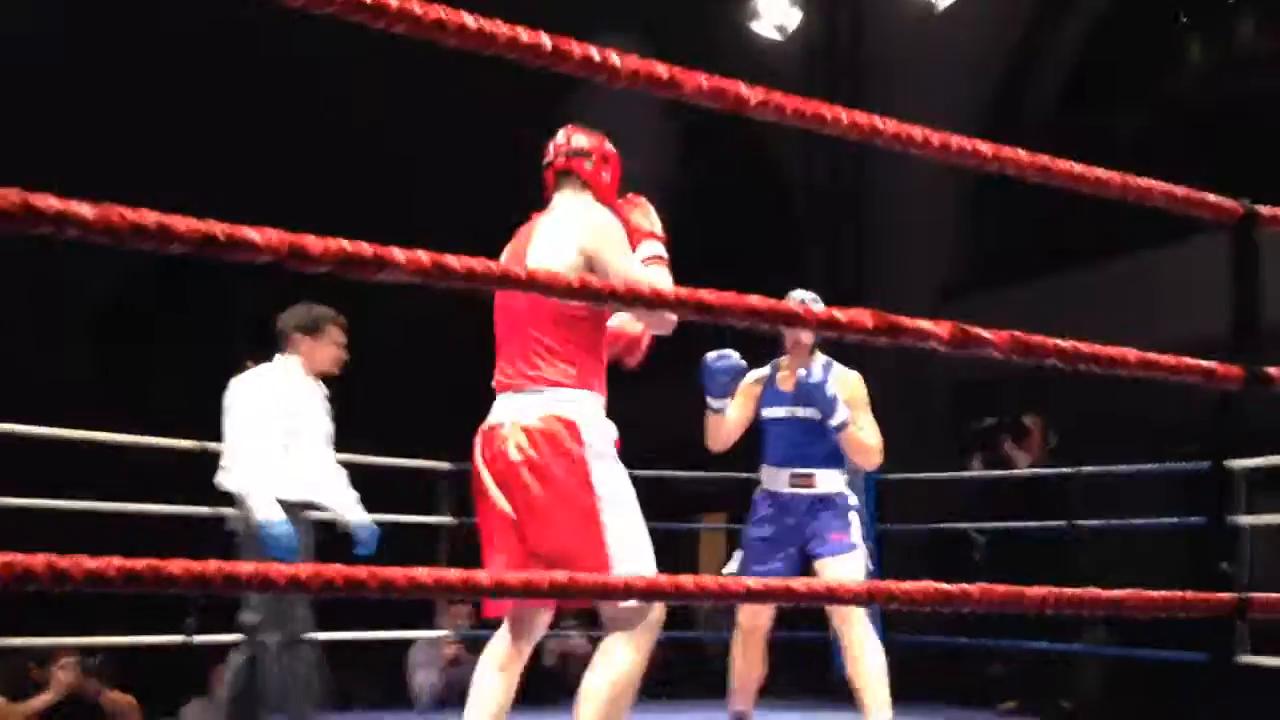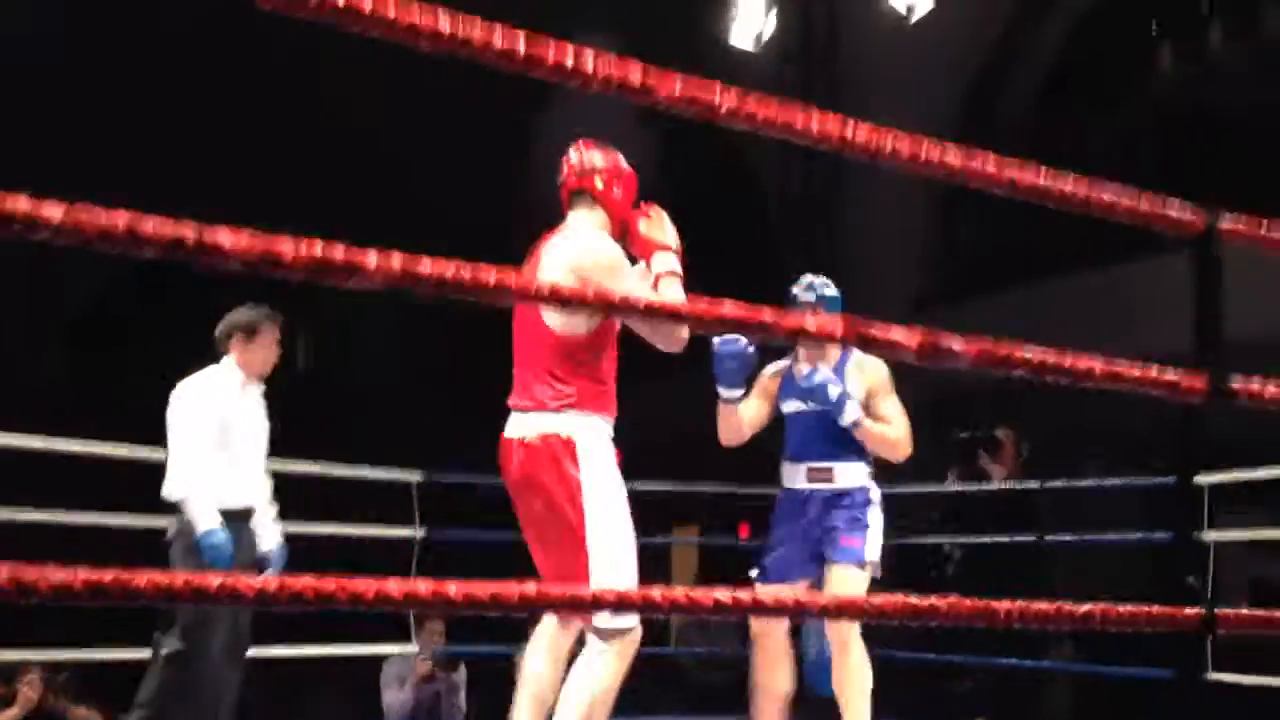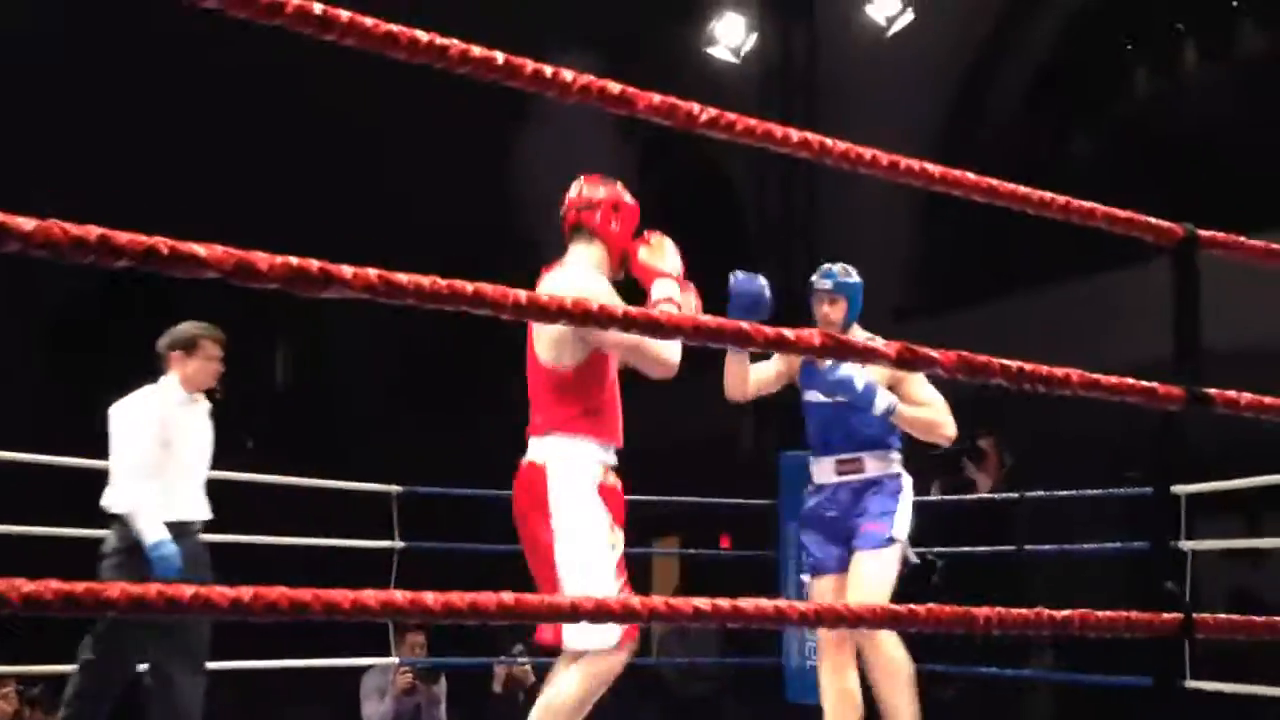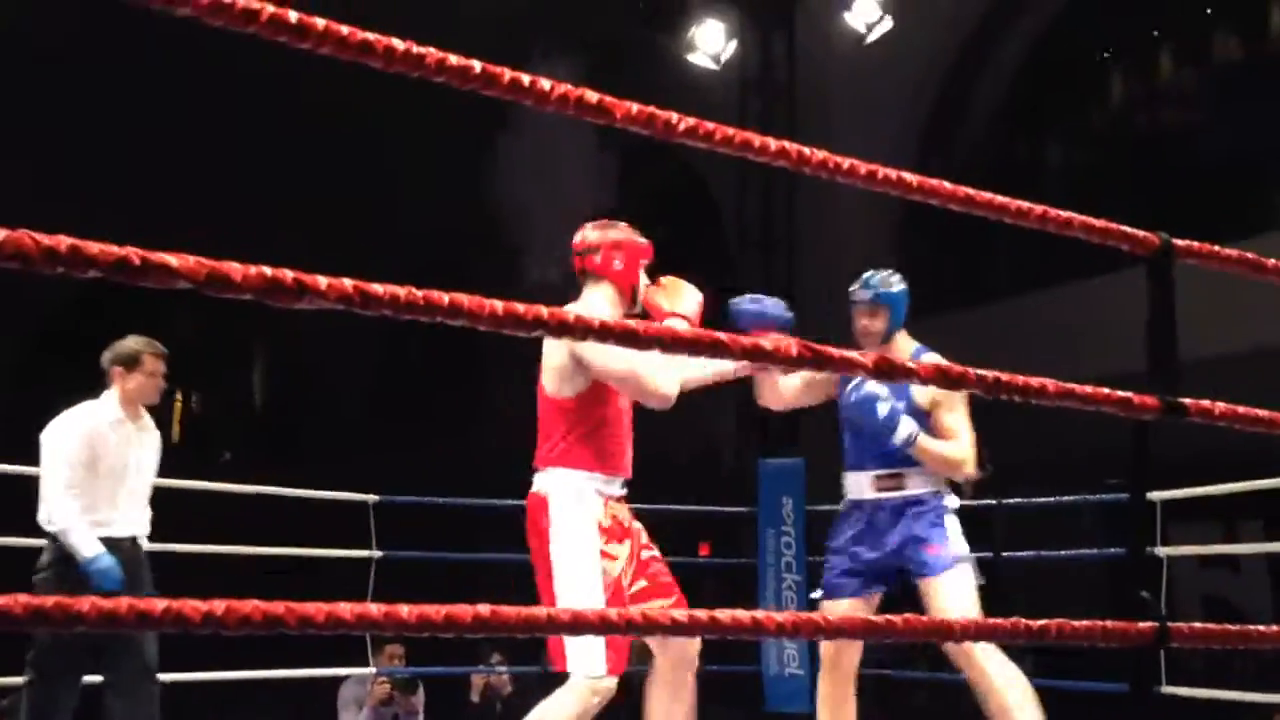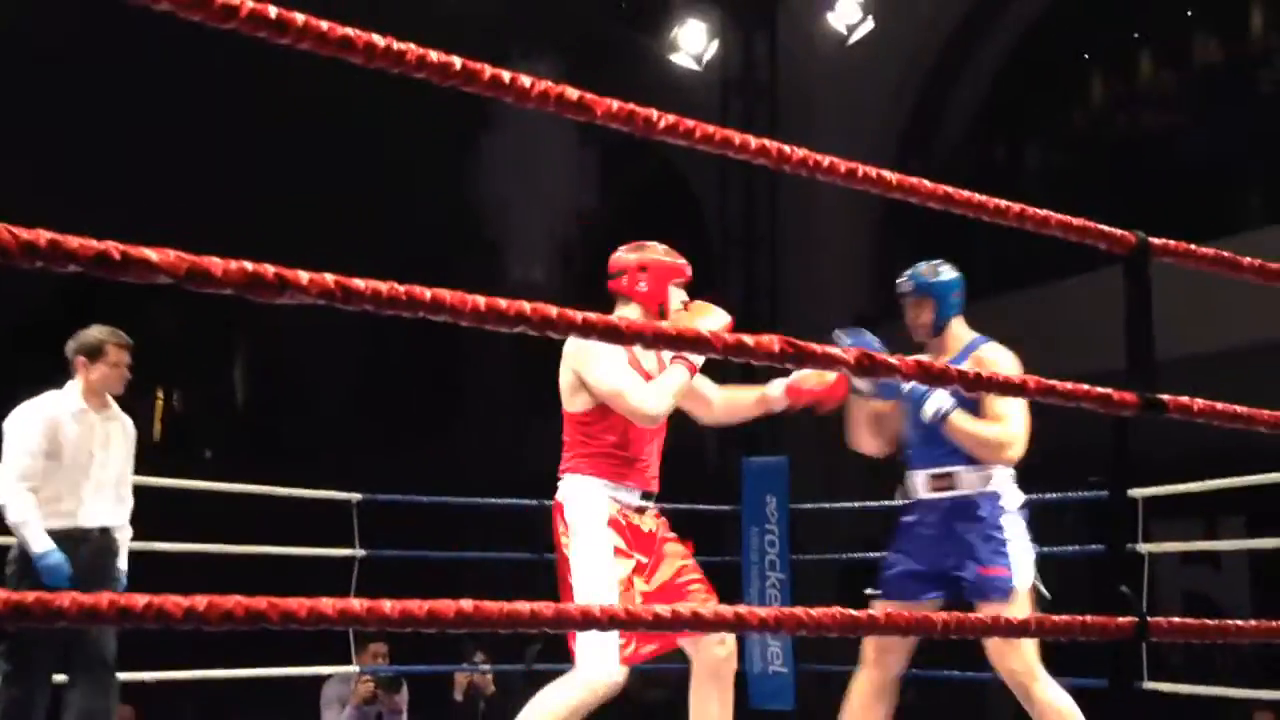
dt=0.2s
person 1, frame 1
left shoulder: (523, 241)
right shoulder: (591, 221)
right elbow: (662, 316)
left wrist: (611, 333)
right wrist: (649, 241)
left hip: (504, 430)
right hip: (565, 428)
left knee: (522, 625)
right knee: (637, 615)
person 1, frame 2
left shoulder: (548, 252)
right shoulder: (593, 250)
right elbow: (674, 334)
left wrist: (640, 271)
right wrist: (664, 255)
left hip: (528, 439)
right hip: (570, 444)
left knee: (571, 610)
right knee: (616, 631)
person 1, frame 3
left shoulder: (562, 283)
right shoulder: (583, 286)
right elbow: (663, 362)
left wrist: (661, 295)
right wrist: (664, 280)
left hip: (573, 471)
right hip: (569, 477)
left knee: (603, 638)
right knee: (600, 648)
person 1, frame 4
left shoulder: (606, 328)
left elbow: (672, 375)
right elbow: (661, 389)
left wrist: (749, 361)
right wrist: (677, 319)
left hip: (607, 509)
right hip: (571, 505)
left knee: (679, 646)
right knee: (593, 680)
person 1, frame 5
left shoulder: (654, 353)
right shoulder: (590, 342)
left elbow: (712, 406)
right elbow: (650, 408)
left wrist: (785, 391)
right wrist: (691, 347)
left hip: (642, 520)
right hip: (592, 511)
left knee: (716, 647)
right knee: (603, 672)
person 2, frame 1
left shoulder: (847, 381)
right shoulder: (757, 380)
left elbow: (871, 458)
right elbow: (718, 442)
left wrist: (834, 411)
right wrist: (717, 396)
left hip: (828, 505)
right hip: (775, 505)
left knee: (850, 610)
right knee: (751, 622)
person 2, frame 2
left shoulder: (868, 368)
right shoulder: (777, 374)
left elbow: (900, 447)
right elbow: (731, 437)
left wrist: (845, 409)
right wrist: (729, 385)
left hip: (849, 501)
right hip: (796, 502)
left knee: (840, 623)
right knee: (766, 626)
person 2, frame 3
right shoulder: (799, 360)
left elbow: (944, 429)
right elbow: (738, 389)
left wrist: (878, 400)
right wrist: (740, 323)
left hip: (878, 490)
right hip: (825, 497)
right knee: (832, 637)
person 2, frame 4
right shoulder: (842, 371)
left elbow: (963, 465)
right elbow: (776, 397)
left wrist: (898, 427)
left hip: (923, 512)
right hip: (861, 517)
left knee: (967, 641)
right knee: (835, 657)
person 2, frame 5
left shoulder: (993, 360)
left elbow: (1008, 446)
right elbow: (871, 443)
left wrist: (931, 403)
right wrist: (862, 382)
left hip: (983, 515)
right hip: (925, 519)
left knee: (1017, 665)
right knee: (878, 656)
person 3, frame 1
left shoulder: (313, 394)
right shoulder: (260, 384)
left elbow: (322, 466)
right elbow: (244, 456)
left wrist: (356, 516)
right wrist: (269, 514)
left hip: (292, 517)
right hip: (268, 520)
left knee: (267, 629)
right knee: (284, 628)
person 3, frame 2
left shoulder: (252, 400)
right shoulder: (201, 390)
right elbow: (188, 463)
left wrist: (269, 538)
right wrist: (207, 525)
left hip: (237, 529)
right hip: (205, 528)
left knee: (229, 645)
right knee: (192, 640)
person 3, frame 3
left shoulder: (200, 414)
right shoulder: (145, 406)
right elbow: (129, 479)
right wrist: (155, 538)
left hip: (184, 542)
right hip: (142, 541)
left knee: (185, 658)
right knee: (111, 651)
person 3, frame 4
left shoulder: (149, 433)
right shoulder: (79, 424)
right elbow: (57, 497)
right wrist: (92, 553)
left hip: (125, 557)
right hip: (75, 556)
left knee: (137, 668)
right knee: (54, 670)
person 3, frame 5
left shoulder: (122, 424)
right shoulder: (41, 414)
left wrist: (119, 557)
right wrist: (41, 547)
left hip: (97, 549)
right hip: (45, 550)
left knee: (96, 660)
